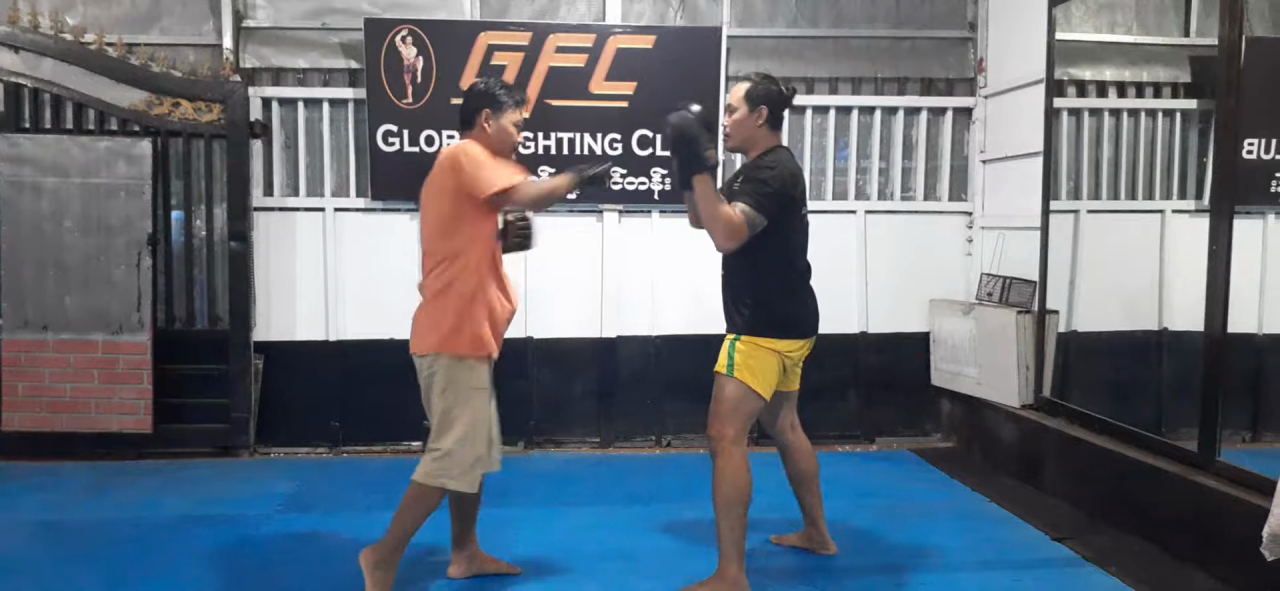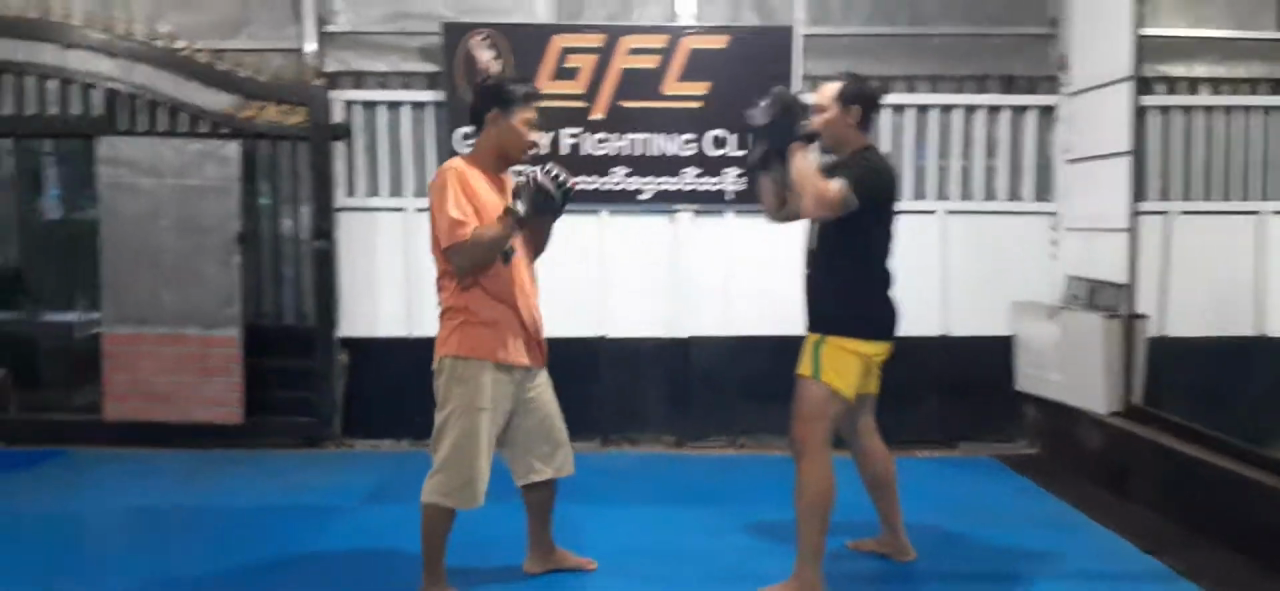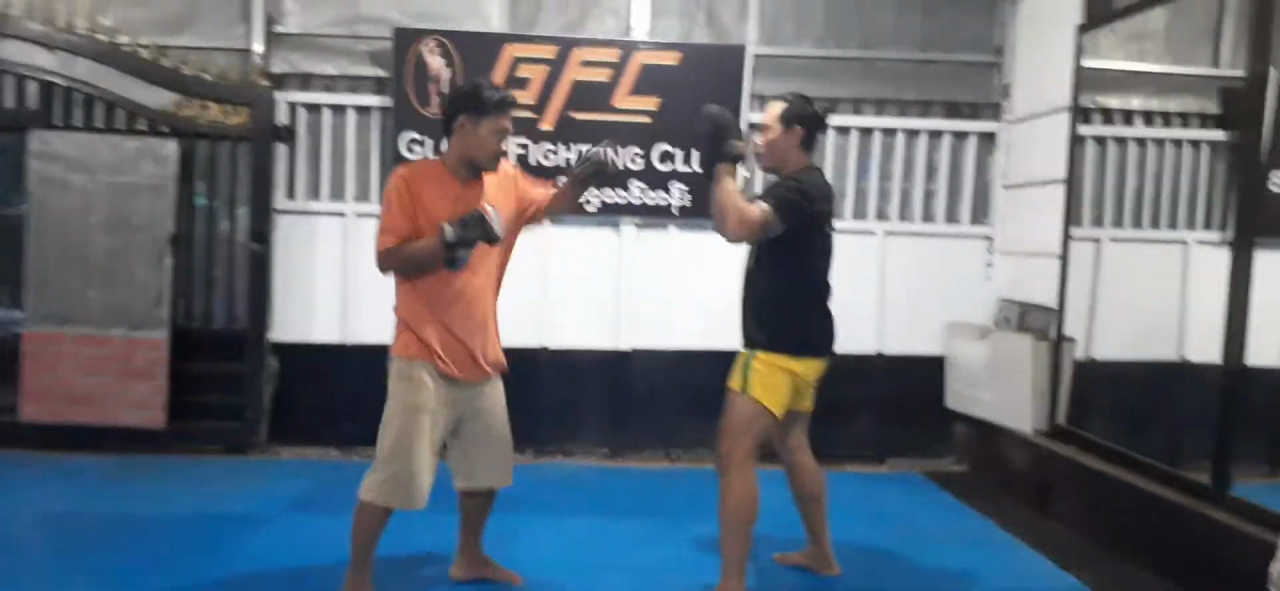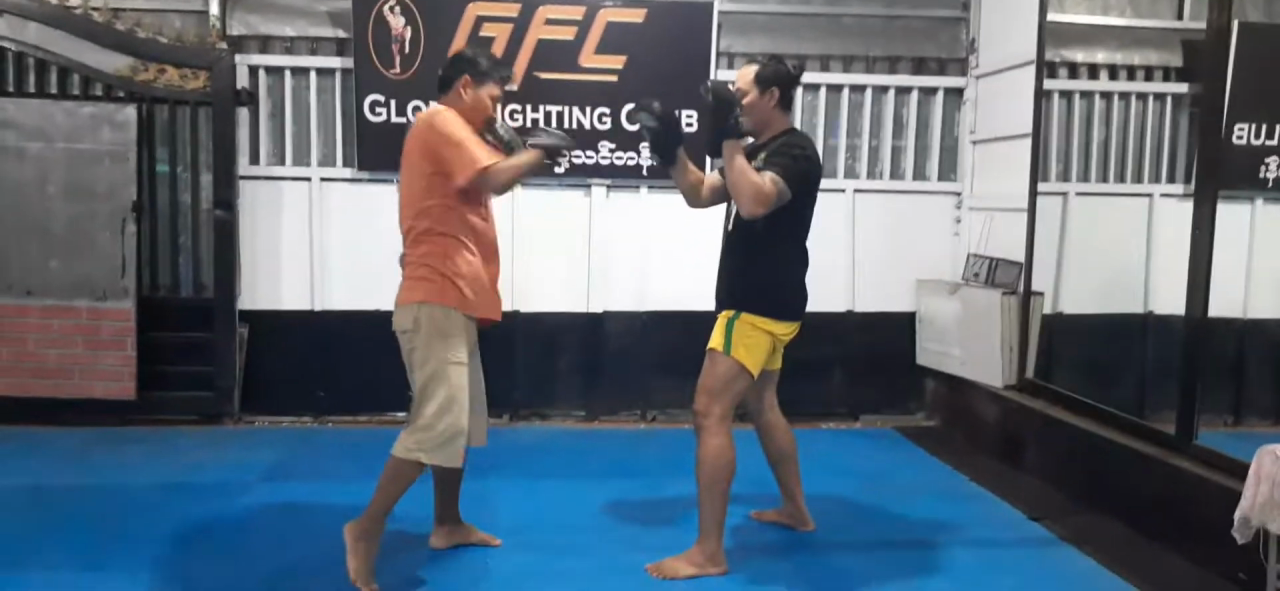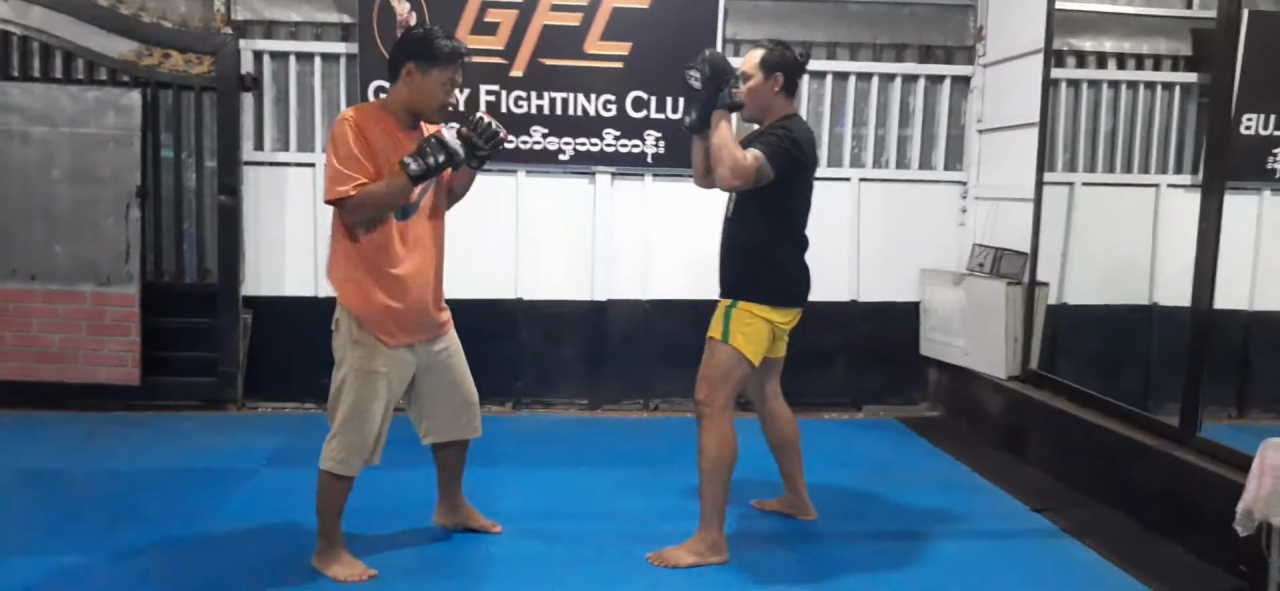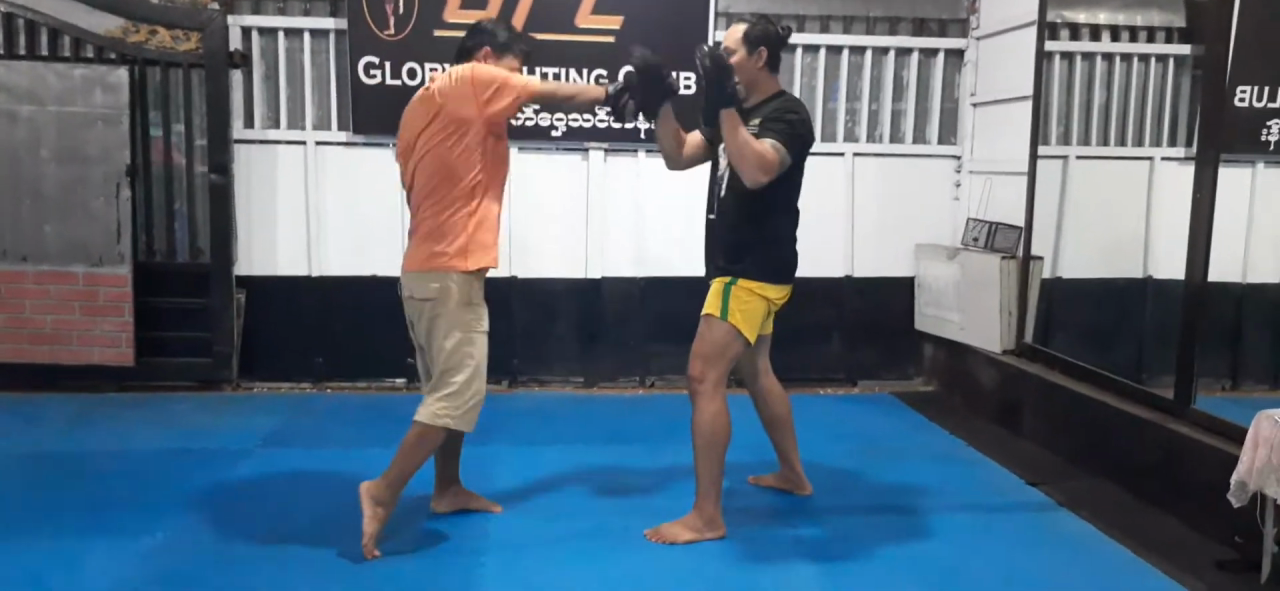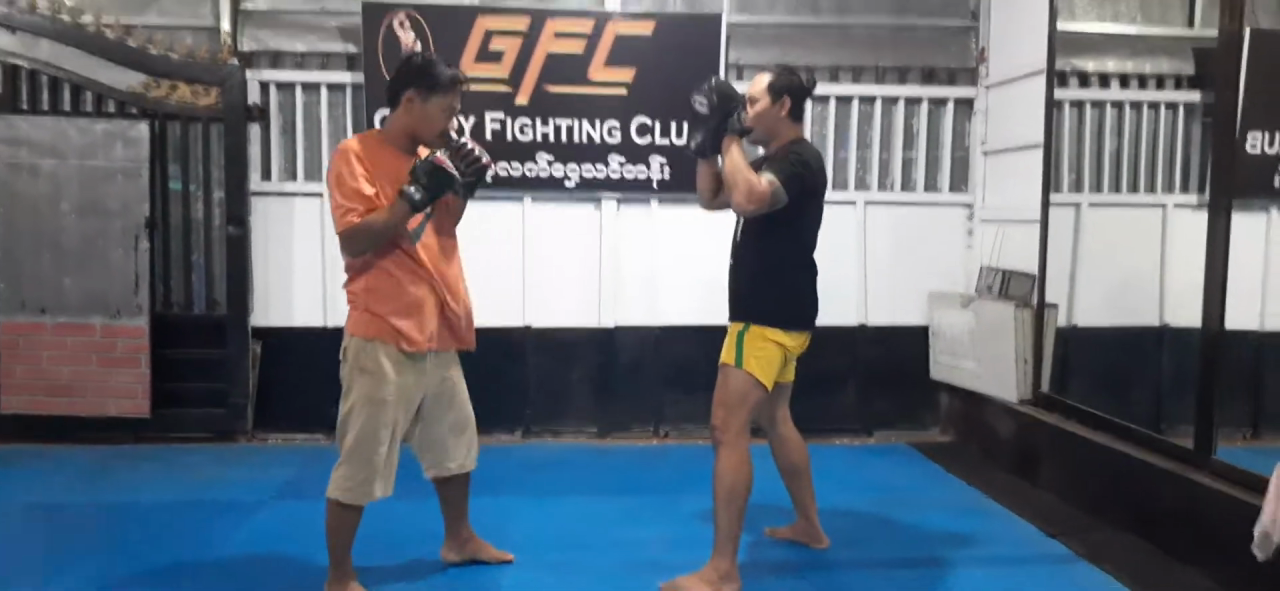
dt=0.7s
person 1, frame 1
left shoulder: (469, 166)
right shoulder: (465, 156)
right elbow: (529, 195)
right wrist: (580, 174)
left hip: (468, 336)
right hip: (454, 336)
left knee: (478, 449)
right knee: (454, 454)
person 1, frame 2
left shoulder: (507, 180)
right shoulder: (455, 175)
right elbow: (465, 258)
left wrist: (545, 213)
right wrist: (517, 211)
left hip: (522, 348)
right hip: (473, 353)
left knee: (545, 452)
right knee: (456, 471)
person 1, frame 3
left shoulder: (504, 179)
right shoulder: (411, 180)
left elbow: (549, 204)
right elbow: (390, 259)
left wrist: (581, 178)
right wrist: (454, 235)
left hip: (481, 356)
right hip: (424, 357)
left knee: (490, 462)
right knee: (398, 468)
person 1, frame 4
left shoulder: (446, 130)
right shoulder: (440, 122)
left elbow: (478, 186)
right elbow: (493, 180)
left wrist: (510, 150)
right wrist: (542, 146)
left hip: (466, 303)
right hip: (437, 306)
left knee: (467, 420)
right knee: (439, 425)
left ankle: (447, 523)
right ankle: (367, 528)
person 1, frame 5
left shoulder: (429, 129)
right shoulder: (355, 125)
left elbow: (446, 199)
right elbow: (357, 212)
left wrist: (471, 159)
right wrist: (417, 166)
left hip: (429, 310)
right hip: (371, 314)
left knee: (457, 409)
right knee: (352, 434)
left ankle: (451, 506)
right ankle: (328, 545)
person 1, frame 6
left shoulder: (422, 102)
right shoulder: (473, 82)
right elbow: (555, 92)
left wrist: (482, 149)
right wrist: (612, 94)
left hip: (427, 267)
right hip: (450, 269)
left knee: (454, 386)
right knee: (456, 391)
left ankle: (448, 487)
right ankle: (383, 490)
person 1, frame 7
left shoulder: (425, 158)
right shoulder: (354, 154)
right elbow: (355, 240)
left wrist: (459, 188)
right wrist: (416, 194)
left hip: (437, 336)
right hip: (381, 341)
left knee: (455, 444)
right knee: (362, 461)
left ankle: (459, 540)
person 2, frame 1
left shoulder: (773, 172)
right shoulder: (760, 168)
left elbow: (726, 235)
right elbow: (705, 218)
left wrist: (697, 168)
right wrist: (693, 172)
left hip: (766, 327)
right hip: (782, 322)
left knee: (725, 436)
right knee: (783, 426)
right ankle: (817, 533)
person 2, frame 2
left shoulder: (868, 168)
right shoulder: (842, 169)
left elbow: (816, 205)
right elbow: (778, 209)
left wrist: (798, 142)
right wrist: (772, 157)
left hip: (850, 329)
right hip: (854, 325)
left knee: (808, 441)
right knee: (859, 431)
right ankle: (895, 539)
person 2, frame 3
left shoulder: (801, 189)
right shoulder: (792, 187)
left elbow: (739, 227)
right elbow: (730, 225)
left wrist: (724, 161)
right wrist: (721, 167)
left hip: (782, 346)
right hip: (797, 342)
left knee: (734, 454)
right knee: (792, 445)
person 2, frame 4
left shoulder: (794, 152)
right shoulder: (758, 151)
left elbow: (753, 202)
right elbow: (700, 196)
left wrist: (727, 139)
right wrist: (671, 149)
left hip: (761, 306)
right hip: (757, 302)
left knee: (710, 413)
right knee: (761, 405)
left ankle: (708, 552)
right ankle: (795, 510)
person 2, frame 5
left shoulder: (789, 137)
right shoulder: (767, 136)
left elbow: (731, 176)
right elbow: (707, 176)
left wrist: (719, 110)
right wrist: (700, 120)
left hip: (760, 293)
right hip: (769, 290)
left knee: (711, 402)
right knee: (764, 393)
left ankle: (710, 540)
right ankle: (798, 499)
person 2, frame 6
left shoulder: (787, 115)
right shoulder: (739, 114)
left elbow: (756, 172)
right elbow: (679, 156)
left wrist: (725, 106)
right wrist: (657, 101)
left hip: (755, 270)
right hip: (741, 266)
left knee: (704, 377)
right knee: (755, 370)
left ankle: (707, 516)
right ankle: (793, 474)
person 2, frame 7
left shoulder: (799, 160)
right shoulder: (772, 160)
left elbow: (746, 200)
right elbow: (712, 197)
left wrist: (729, 135)
right wrist: (707, 140)
left hip: (770, 317)
right hip: (774, 314)
left knee: (728, 429)
right knee: (774, 419)
right ankle: (810, 526)
